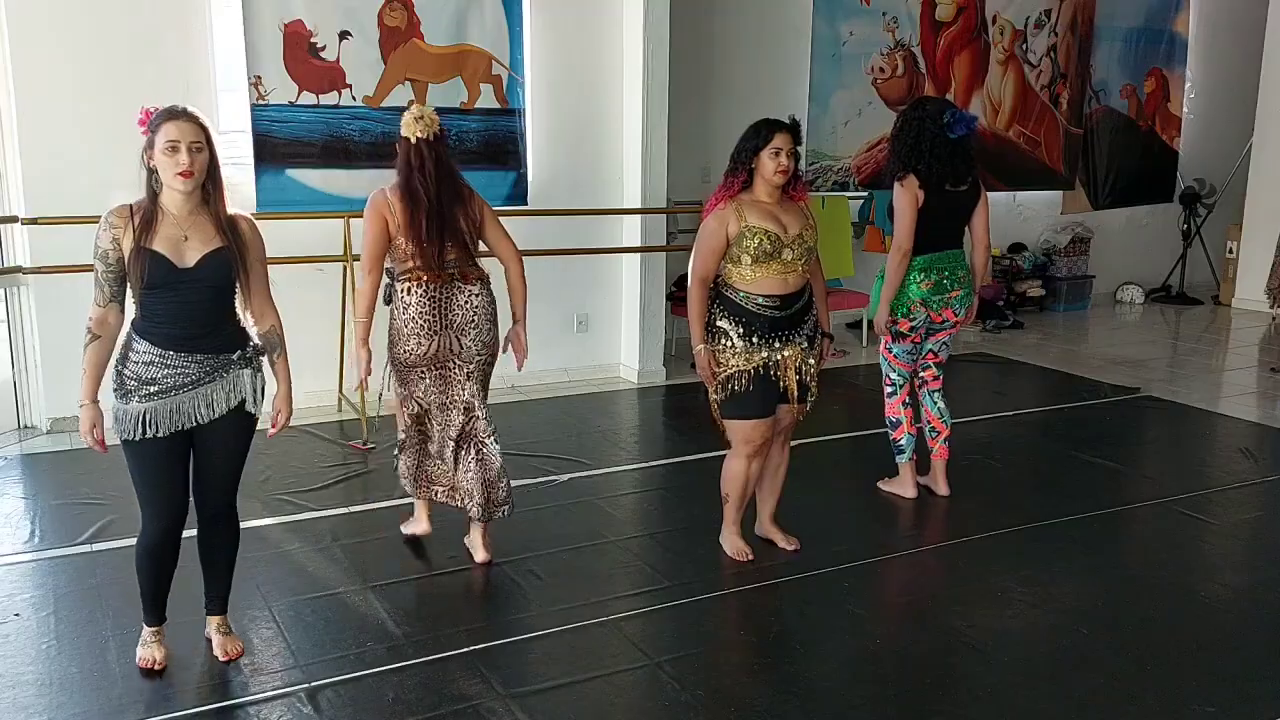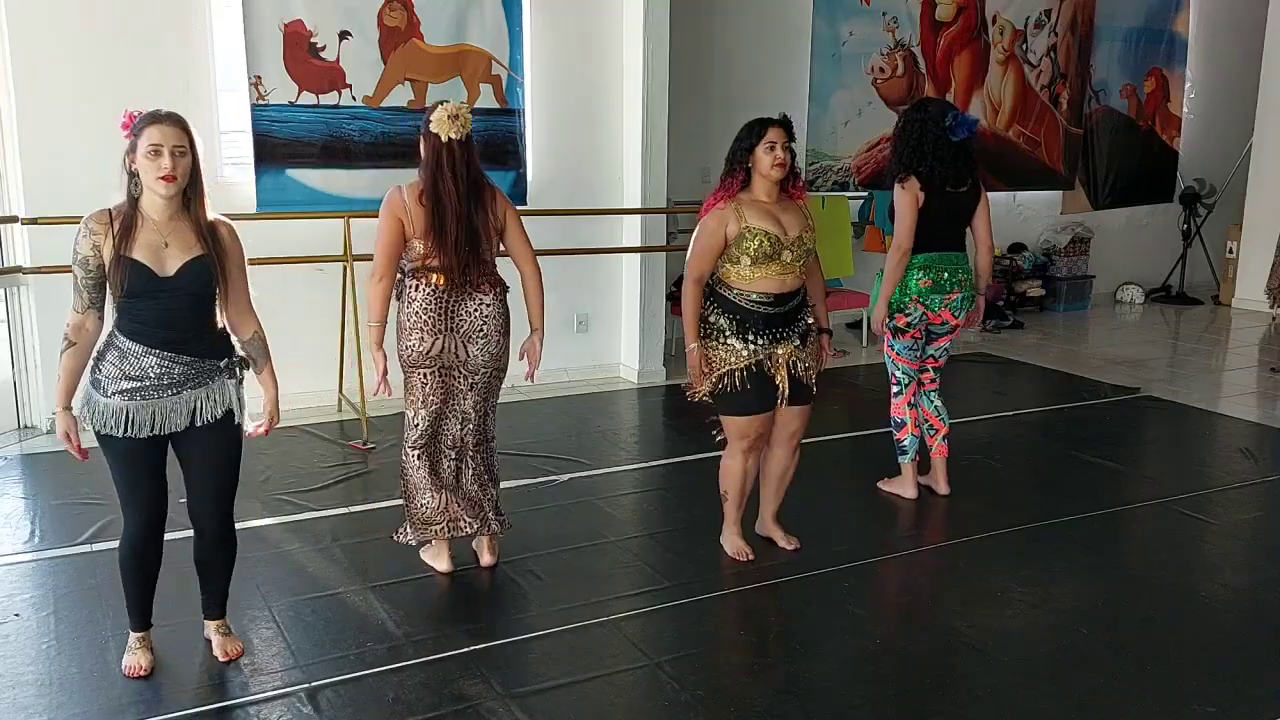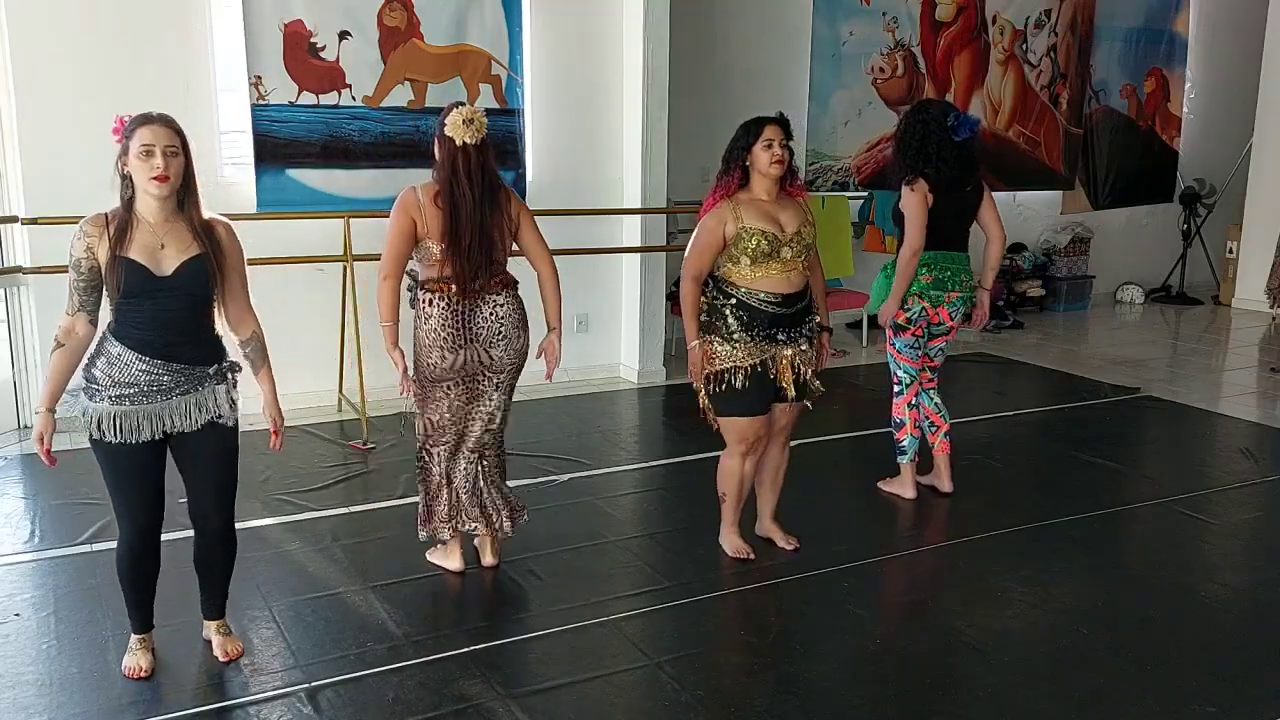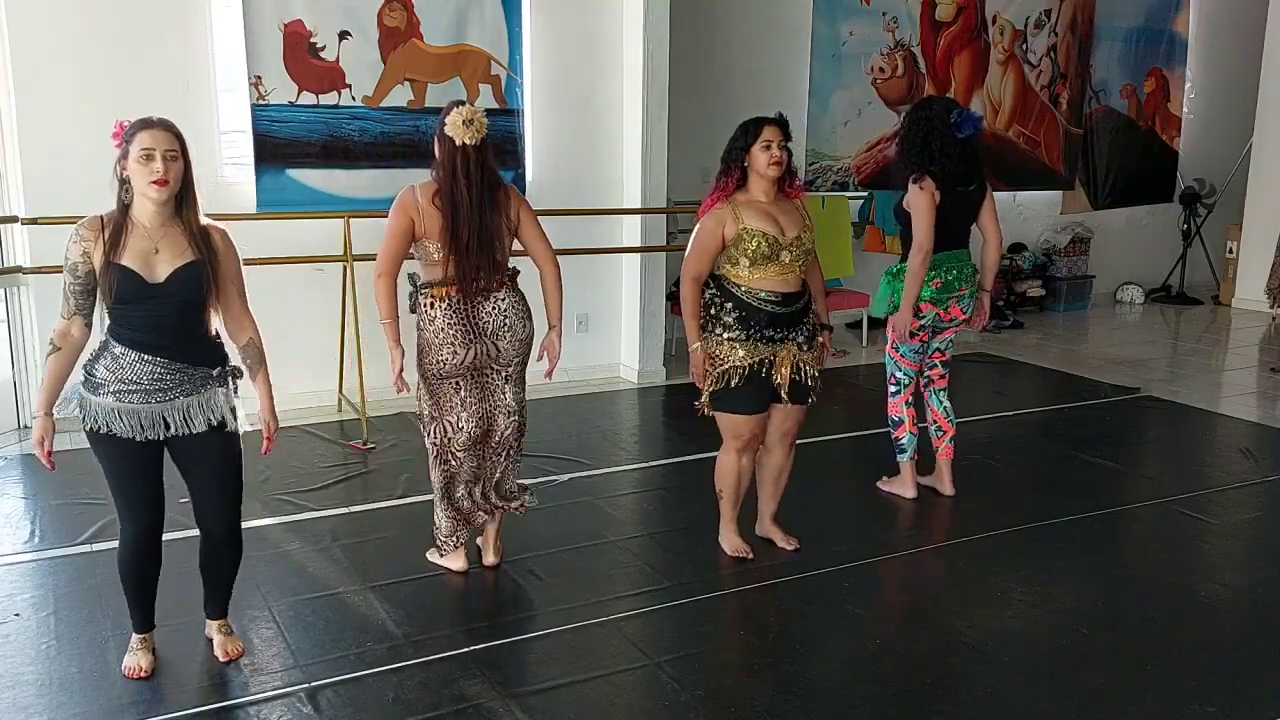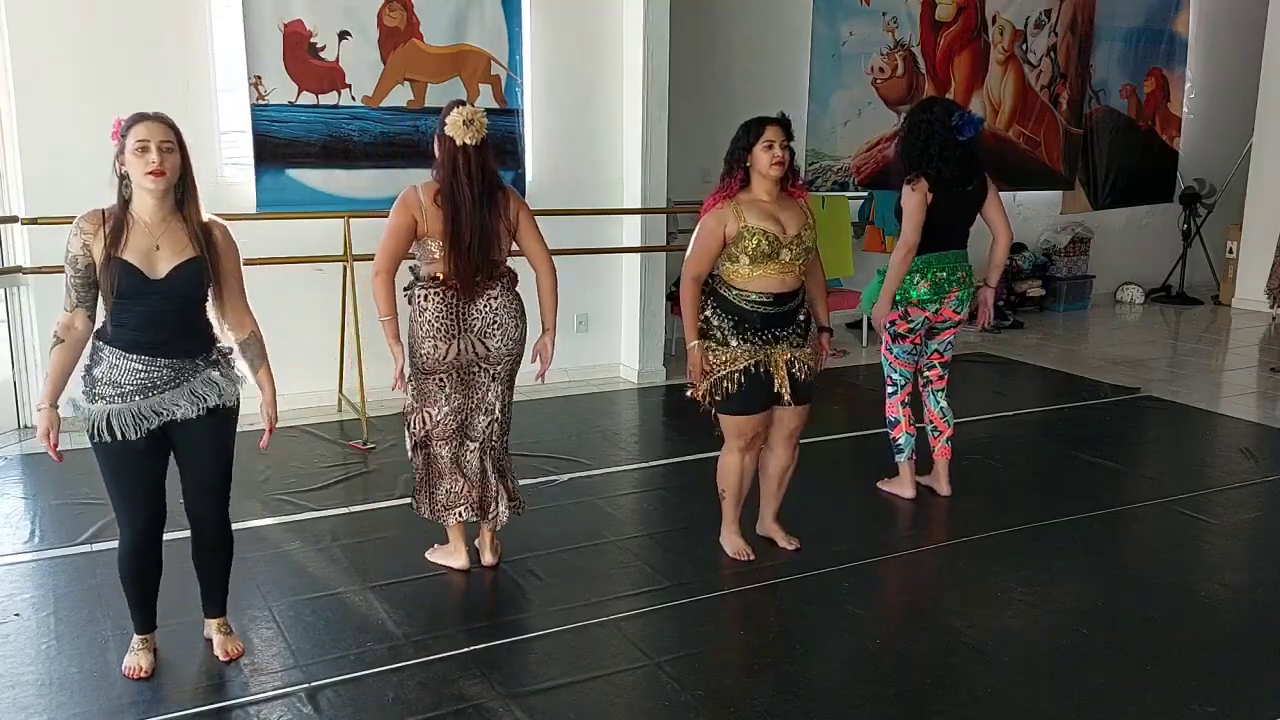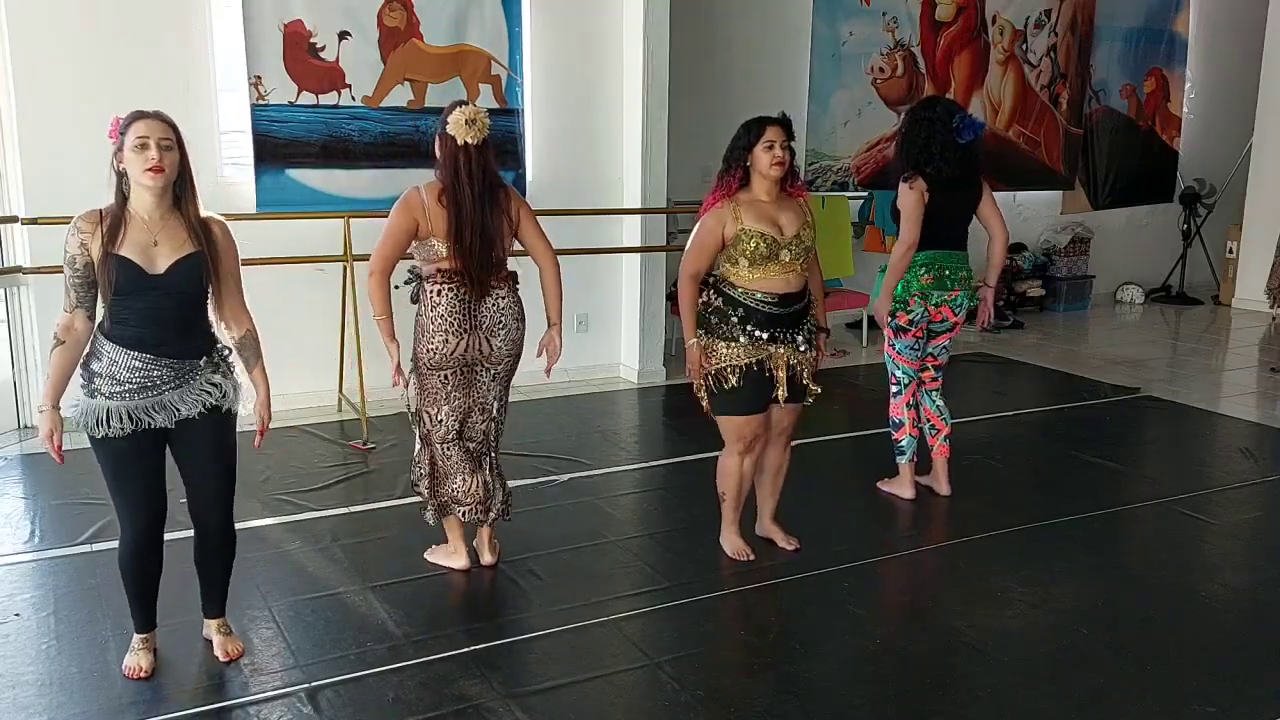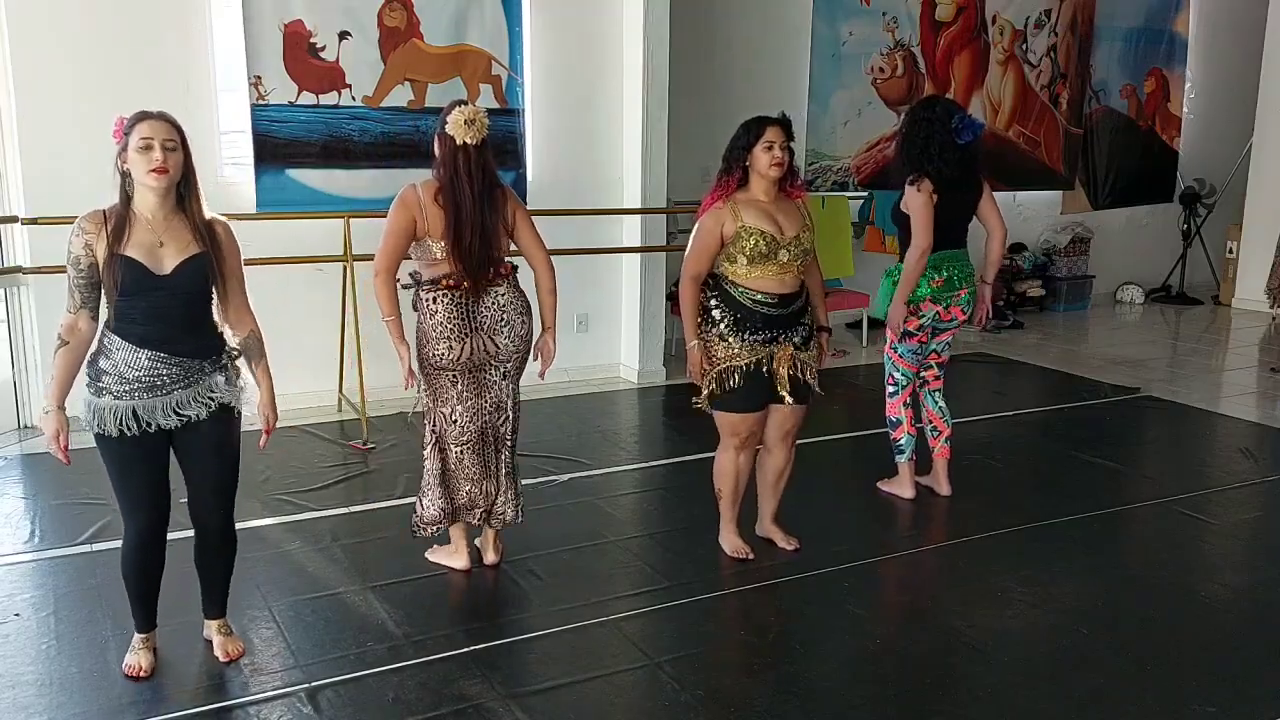
dt=0.4s
person 1, frame 1
left shoulder: (236, 228)
right shoulder: (123, 224)
left elbow: (262, 310)
right elbow: (105, 316)
left wrist: (283, 383)
right wrist: (88, 398)
left hip: (226, 383)
right hip: (151, 386)
left knee: (218, 507)
right knee: (162, 517)
left ankle: (217, 619)
right ankle: (152, 627)
person 1, frame 2
left shoulder: (216, 233)
right shoulder: (102, 229)
left elbow: (241, 316)
right elbow: (84, 321)
left wrist: (270, 386)
right wrist: (62, 404)
left hip: (208, 391)
right hip: (130, 392)
left knee: (213, 516)
right knee: (143, 520)
left ankle: (216, 621)
right ankle: (139, 633)
person 1, frame 3
left shoulder: (215, 234)
right shoulder: (98, 233)
left elbow: (242, 319)
right elbow: (77, 325)
left wrist: (269, 394)
right wrist: (46, 406)
left hip: (202, 395)
right hip: (122, 398)
left knee: (215, 519)
right knee: (138, 526)
left ankle: (215, 621)
right ankle: (140, 635)
person 1, frame 4
left shoulder: (210, 239)
right shoulder: (94, 236)
left elbow: (240, 323)
right elbow: (72, 327)
left wrist: (265, 396)
right wrist: (42, 410)
left hip: (201, 397)
right hip: (121, 400)
left knee: (221, 521)
right knee: (140, 527)
left ankle: (217, 621)
right ankle: (142, 635)
person 1, frame 5
left shoulder: (210, 234)
right shoulder: (94, 230)
left elbow: (239, 317)
right elbow: (74, 322)
left wrist: (267, 388)
right wrist: (48, 402)
left hip: (200, 391)
right hip: (120, 398)
left knee: (210, 514)
right knee: (139, 525)
left ankle: (216, 620)
right ankle: (143, 635)
person 1, frame 6
left shoulder: (210, 231)
right shoulder: (92, 229)
left elbow: (235, 315)
right elbow: (75, 322)
left wrist: (262, 388)
right wrist: (49, 404)
left hip: (200, 390)
right hip: (119, 397)
left knee: (213, 513)
right knee: (140, 524)
left ankle: (215, 621)
right ankle: (143, 635)
person 1, frame 7
left shoulder: (213, 232)
right shoulder: (96, 229)
left elbow: (239, 315)
right elbow: (79, 322)
left wrist: (266, 388)
right wrist: (54, 405)
left hip: (206, 391)
right hip: (124, 397)
left knee: (214, 514)
right knee: (144, 523)
left ankle: (216, 620)
right ankle: (143, 634)
person 2, frame 1
left shoulder: (385, 201)
right shoulder: (467, 197)
left elbow: (370, 272)
right elbow: (511, 258)
left wrist: (362, 340)
right wrist: (518, 323)
left hip: (417, 315)
right hip: (474, 312)
left knee: (417, 411)
right knee: (470, 418)
left ankle: (422, 514)
right ankle: (479, 536)
person 2, frame 2
left shoulder: (403, 199)
right shoulder: (493, 198)
left elbow: (382, 276)
right elbow: (529, 267)
left wrist: (376, 346)
right wrist: (536, 333)
left hip: (426, 320)
right hip: (485, 321)
left knee: (427, 432)
right knee: (475, 429)
left ankle: (439, 547)
right ankle: (486, 541)
person 2, frame 3
left shoulder: (415, 200)
right shoulder: (505, 199)
left elbow: (389, 275)
right elbow: (545, 266)
left wrist: (392, 344)
right wrist: (554, 331)
left hip: (442, 328)
right hip: (501, 324)
left knee: (443, 435)
right knee: (486, 432)
left ankle: (451, 547)
right ankle: (489, 541)
person 2, frame 4
left shoulder: (415, 200)
right shoulder: (507, 197)
left elbow: (383, 274)
right elbow: (548, 263)
left wrist: (394, 344)
right wrist: (555, 329)
left hip: (446, 329)
right hip: (505, 320)
left knee: (452, 435)
right knee: (498, 428)
left ankle: (456, 548)
right ankle: (491, 542)
person 2, frame 5
left shoulder: (417, 200)
right shoulder: (507, 199)
left elbow: (383, 272)
right elbow: (544, 265)
left wrist: (395, 342)
right wrist: (548, 332)
left hip: (438, 323)
right hip: (498, 318)
left knee: (445, 429)
right knee: (488, 426)
left ankle: (456, 546)
right ankle: (488, 542)
person 2, frame 6
left shoulder: (419, 200)
right shoulder: (506, 198)
left elbow: (377, 271)
right elbow: (547, 261)
left wrist: (389, 340)
right wrist: (554, 326)
left hip: (443, 322)
right hip: (500, 319)
left knee: (444, 428)
right knee: (485, 425)
left ankle: (455, 546)
right ankle: (487, 540)
person 2, frame 7
left shoulder: (415, 198)
right shoulder: (503, 197)
left elbow: (383, 272)
right elbow: (542, 263)
left wrist: (399, 342)
right wrist: (548, 330)
left hip: (446, 325)
right hip: (506, 317)
left knee: (453, 429)
right knee: (496, 425)
left ankle: (458, 546)
right ankle: (491, 540)
person 3, frame 1
left shoulder: (800, 209)
right shoulder: (728, 212)
left elbow: (814, 271)
right elbow: (699, 280)
left wrist: (824, 330)
right wrist: (700, 344)
left hip: (795, 336)
right hip: (743, 339)
left knee: (781, 435)
right knee: (750, 443)
left ankle: (767, 520)
right ankle: (730, 528)
person 3, frame 2
left shoulder: (798, 208)
right shoulder: (726, 212)
left elbow: (812, 270)
right elbow: (694, 279)
left wrist: (822, 328)
right wrist: (693, 343)
left hip: (791, 337)
right hip: (738, 339)
left knee: (788, 436)
right knee: (746, 441)
left ankle: (768, 520)
right ankle: (730, 528)
person 3, frame 3
left shoulder: (799, 205)
right shoulder: (725, 211)
left elbow: (813, 268)
right elbow: (691, 277)
left wrist: (822, 327)
right wrist: (695, 341)
left hip: (792, 337)
right hip: (739, 338)
left knee: (778, 436)
right knee: (744, 442)
left ankle: (767, 520)
right ankle: (729, 528)
person 3, frame 4
left shoulder: (796, 206)
right shoulder: (724, 212)
left elbow: (811, 267)
right elbow: (691, 278)
left wrist: (822, 325)
right wrist: (696, 342)
left hip: (792, 337)
right hip: (739, 338)
left knee: (783, 436)
right knee: (741, 440)
left ankle: (768, 520)
right ankle: (728, 527)
person 3, frame 5
left shoulder: (799, 206)
right shoulder: (725, 211)
left elbow: (813, 269)
right elbow: (691, 278)
left wrist: (822, 327)
right wrist: (694, 343)
left hip: (790, 336)
right hip: (737, 340)
left knee: (786, 436)
right knee: (744, 440)
left ankle: (769, 520)
right ankle: (729, 527)
person 3, frame 6
left shoulder: (799, 206)
right shoulder: (726, 211)
left elbow: (811, 269)
right elbow: (689, 276)
left wrist: (820, 327)
right wrist: (693, 340)
left hip: (791, 336)
right hip: (738, 337)
left knee: (779, 436)
right knee: (744, 442)
left ankle: (767, 520)
right ankle: (729, 528)
person 3, frame 7
left shoulder: (797, 206)
right shoulder: (724, 211)
left elbow: (810, 269)
right elbow: (691, 278)
left wrist: (821, 326)
right wrist: (694, 341)
left hip: (791, 336)
right hip: (738, 336)
left knee: (782, 436)
right knee: (739, 438)
left ankle: (768, 520)
right ankle: (728, 528)
person 4, frame 1
left shoulder: (910, 182)
right shoulder: (971, 183)
left elbow: (902, 248)
right elbow: (982, 245)
left wrist: (884, 304)
right wrist: (972, 293)
left hip: (915, 292)
right hip: (953, 289)
left knee: (897, 384)
right knee: (931, 382)
left ankle: (906, 478)
right ankle: (938, 476)
person 4, frame 2
left shoulder: (911, 183)
right shoulder: (971, 184)
left elbow: (901, 248)
right elbow: (985, 246)
left wrist: (883, 301)
right wrist: (978, 293)
left hip: (915, 290)
right hip: (955, 289)
left knee: (902, 385)
right knee: (929, 384)
left ankle: (907, 479)
right ankle: (939, 475)
person 4, frame 3
left shoulder: (918, 185)
right shoulder: (973, 183)
left elbow: (913, 247)
right elbow: (997, 237)
left wrist: (892, 299)
right wrist: (983, 290)
left hip: (918, 291)
right hip: (954, 291)
left knee: (903, 385)
right knee: (926, 381)
left ankle: (906, 478)
right ankle: (942, 473)
person 4, frame 4
left shoulder: (923, 182)
right shoulder: (975, 181)
left elbow: (922, 248)
right elbow: (993, 240)
left wrist: (906, 306)
right wrist: (984, 292)
left hip: (925, 292)
right hip: (959, 289)
left knee: (901, 385)
right knee: (935, 382)
left ankle: (906, 479)
right ankle: (943, 475)
person 4, frame 5
left shoulder: (920, 183)
right shoulder: (978, 179)
left elbow: (908, 245)
right elbow: (1003, 236)
left wrist: (884, 299)
right wrist: (988, 287)
left hip: (916, 291)
right hip: (956, 289)
left knee: (898, 385)
right knee: (935, 383)
left ankle: (905, 478)
right ankle: (941, 475)
person 4, frame 6
left shoulder: (916, 182)
right shoulder: (973, 181)
left elbow: (907, 243)
right elbow: (1000, 235)
left wrist: (884, 294)
right wrist: (987, 287)
left hip: (915, 290)
right hip: (955, 289)
left knee: (902, 384)
right knee: (930, 382)
left ankle: (905, 479)
right ankle: (940, 476)
person 4, frame 7
left shoulder: (921, 183)
right shoulder: (972, 179)
left elbow: (921, 246)
right elbow: (998, 232)
left wrist: (898, 300)
right wrist: (984, 284)
left hip: (923, 291)
right hip: (958, 287)
left knee: (899, 384)
right knee: (932, 381)
left ankle: (905, 478)
right ankle: (941, 475)
